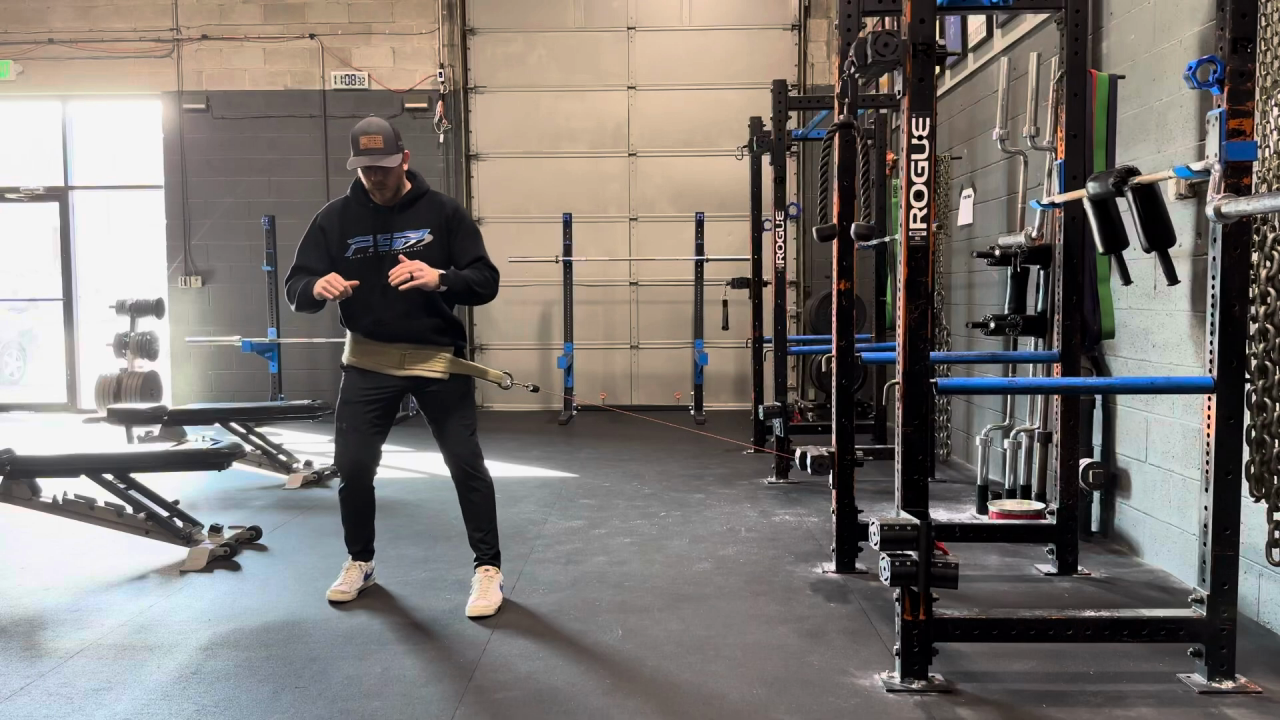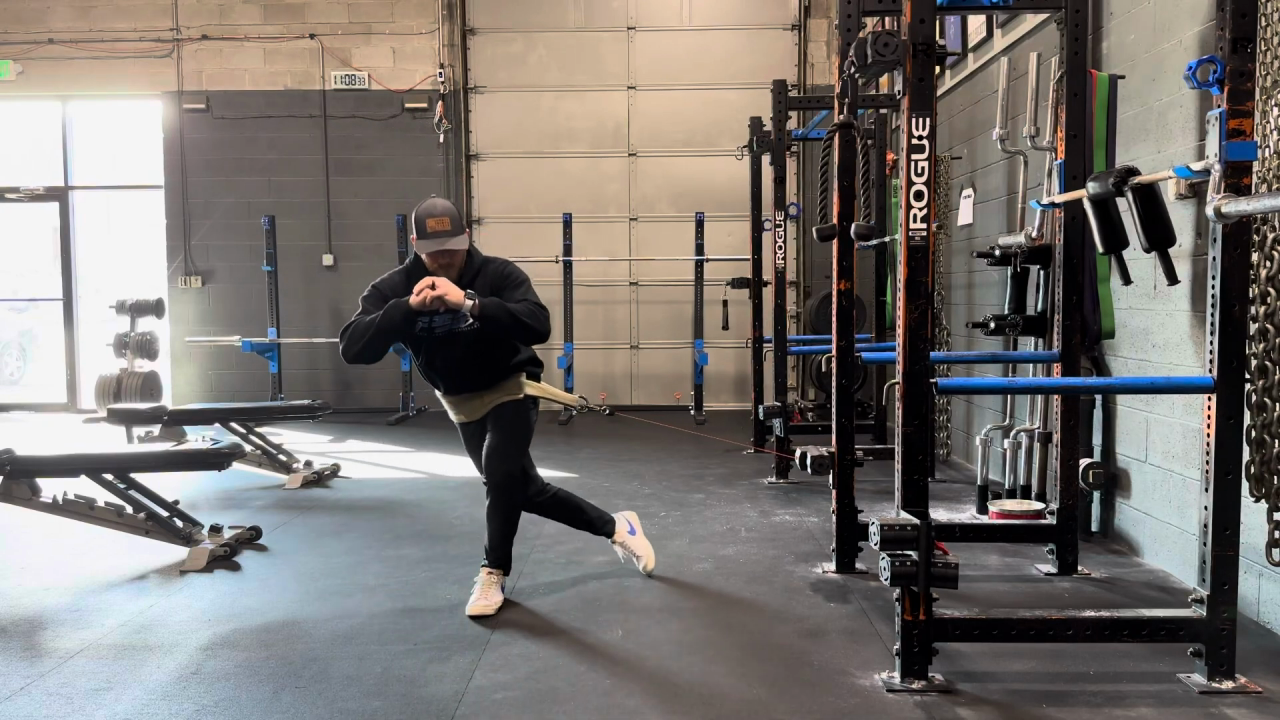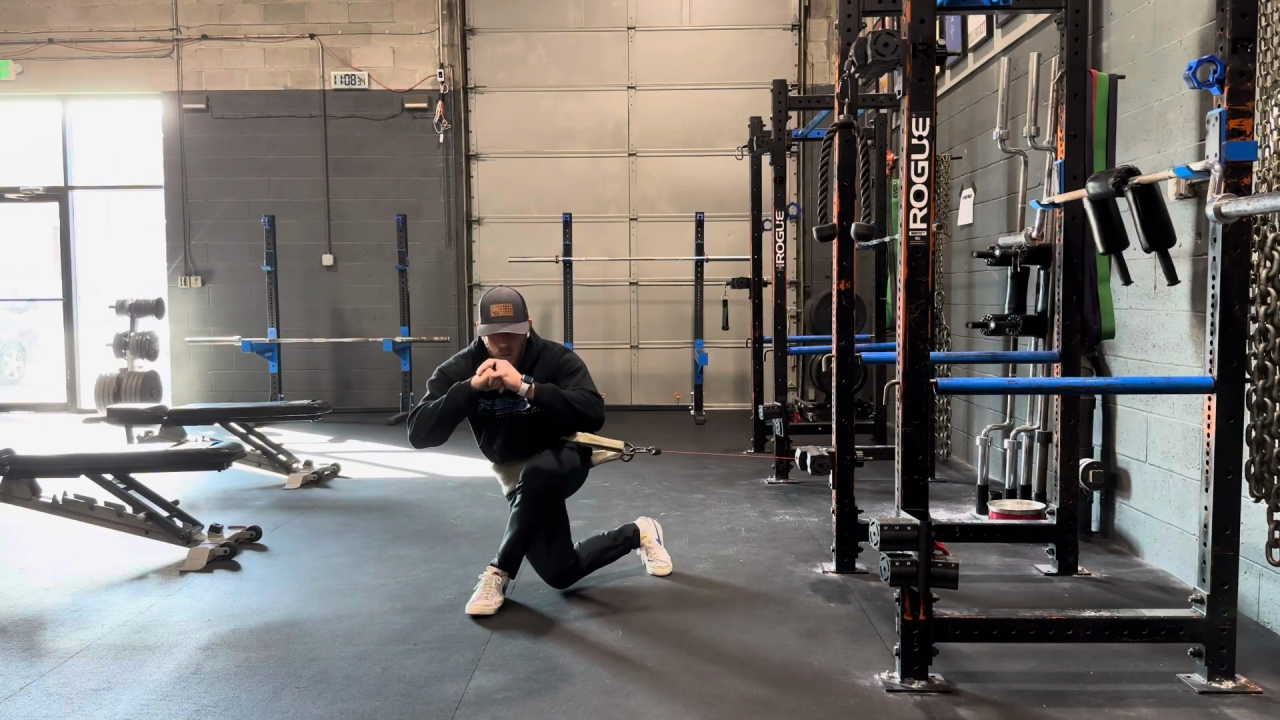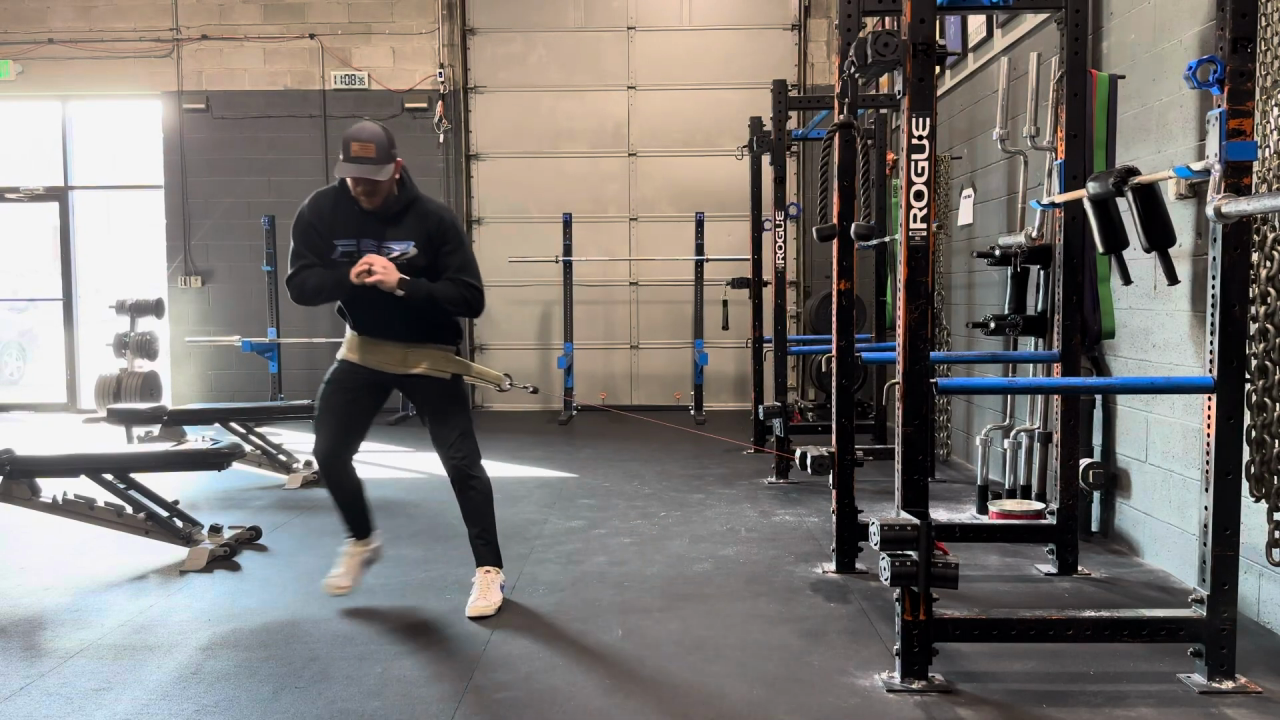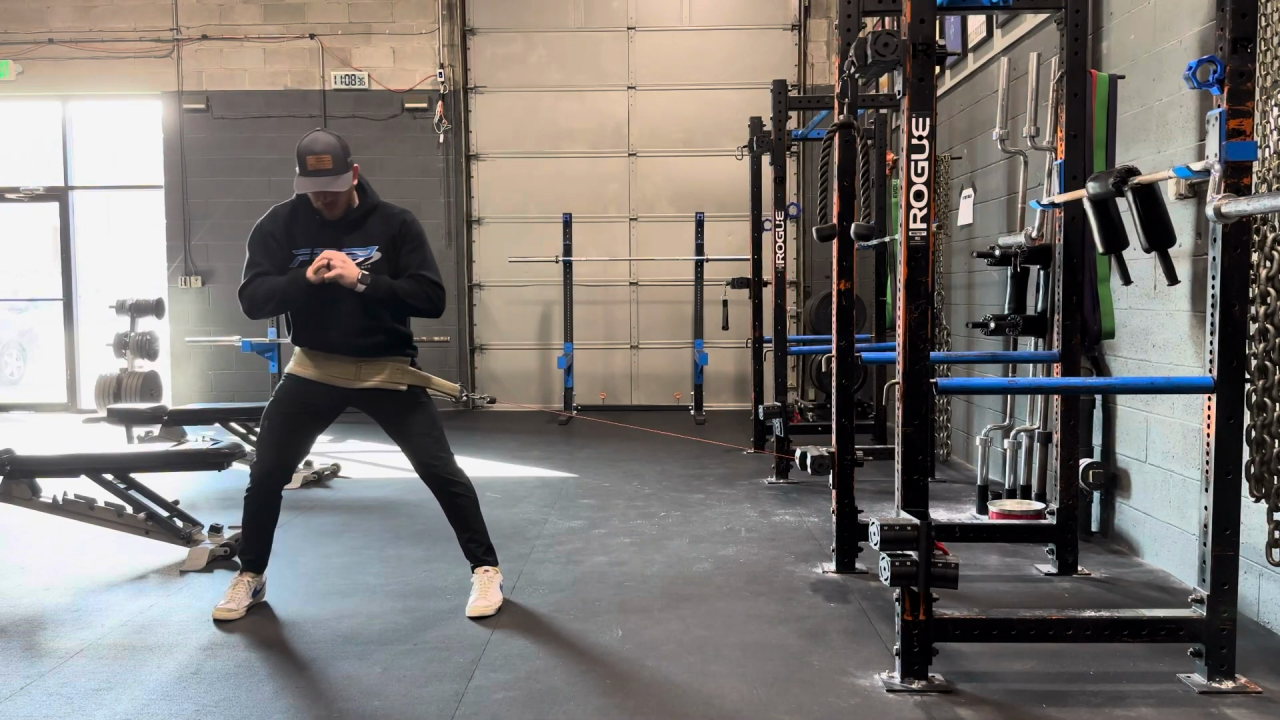
dt=1s
person 1, frame 1
left shoulder: (443, 212)
right shoulder: (335, 218)
left elbow: (486, 282)
right elbow: (295, 287)
left wrist: (439, 278)
right wrist: (317, 287)
left hip: (437, 357)
right hip: (369, 361)
left knee: (466, 464)
right knee: (352, 467)
left ankle: (488, 569)
right ankle: (360, 562)
person 1, frame 2
left shoulder: (498, 274)
right shoulder: (393, 289)
left elbow: (538, 327)
right elbow: (353, 349)
left wrist: (468, 303)
right wrist: (407, 307)
left hip: (509, 388)
right hip: (463, 403)
left knee: (502, 472)
right knee: (524, 489)
left ankle: (493, 574)
right ankle: (614, 526)
person 1, frame 3
left shoulder: (557, 359)
right shoulder: (458, 371)
left elbow: (593, 415)
right elbow: (419, 435)
left wrist: (525, 386)
right wrist: (469, 388)
left hip: (563, 455)
right hip: (516, 474)
left knee: (538, 479)
right knee: (561, 573)
left ankle: (499, 573)
right ankle: (638, 534)
person 1, frame 4
left shoulder: (433, 218)
right shoulder: (320, 211)
left elbow: (470, 298)
right elbow: (300, 285)
left wrist: (401, 284)
right wrist: (348, 277)
left hip: (430, 352)
right hip: (366, 349)
left knee: (461, 460)
right knee: (329, 453)
left ankle: (489, 570)
right ankle: (361, 541)
person 1, frame 5
left shoulder: (395, 223)
right shoulder: (279, 225)
left elbow: (432, 299)
right elbow: (252, 300)
left wrist: (362, 280)
right wrist: (304, 279)
left hip: (385, 368)
right hip: (314, 366)
left knee: (440, 469)
right knee: (267, 472)
left ankle: (486, 570)
right ankle: (250, 577)
